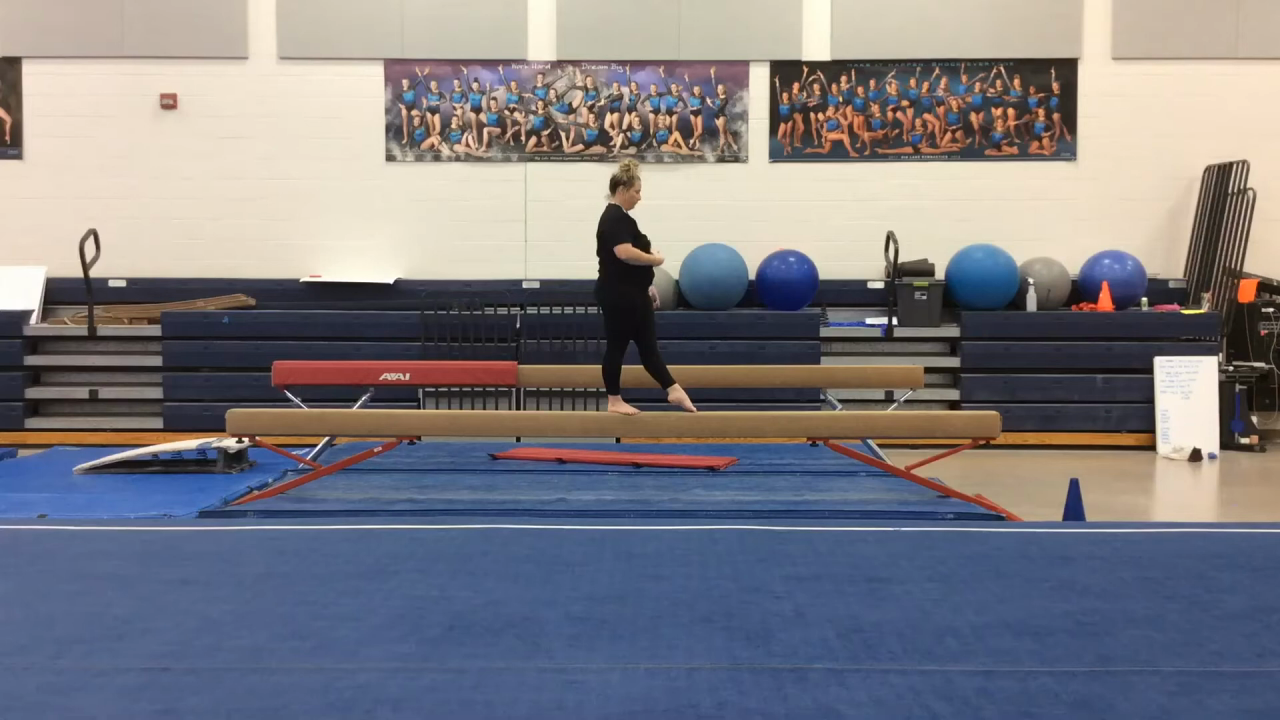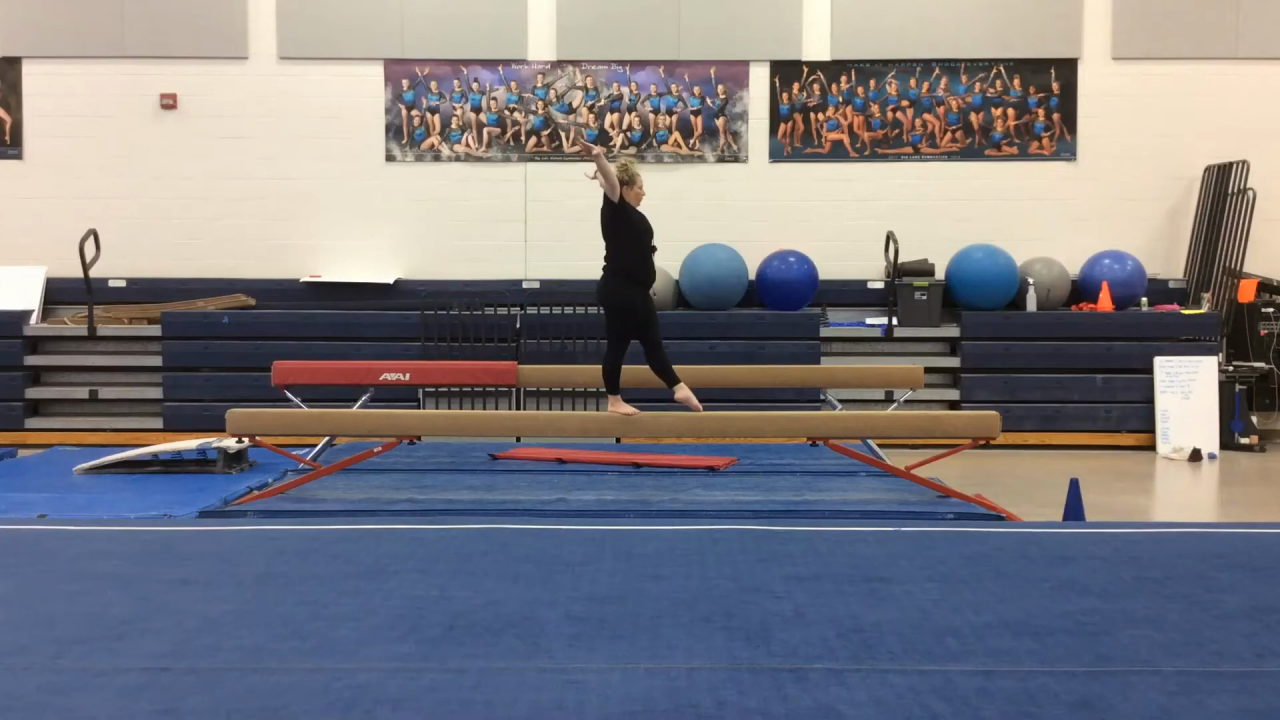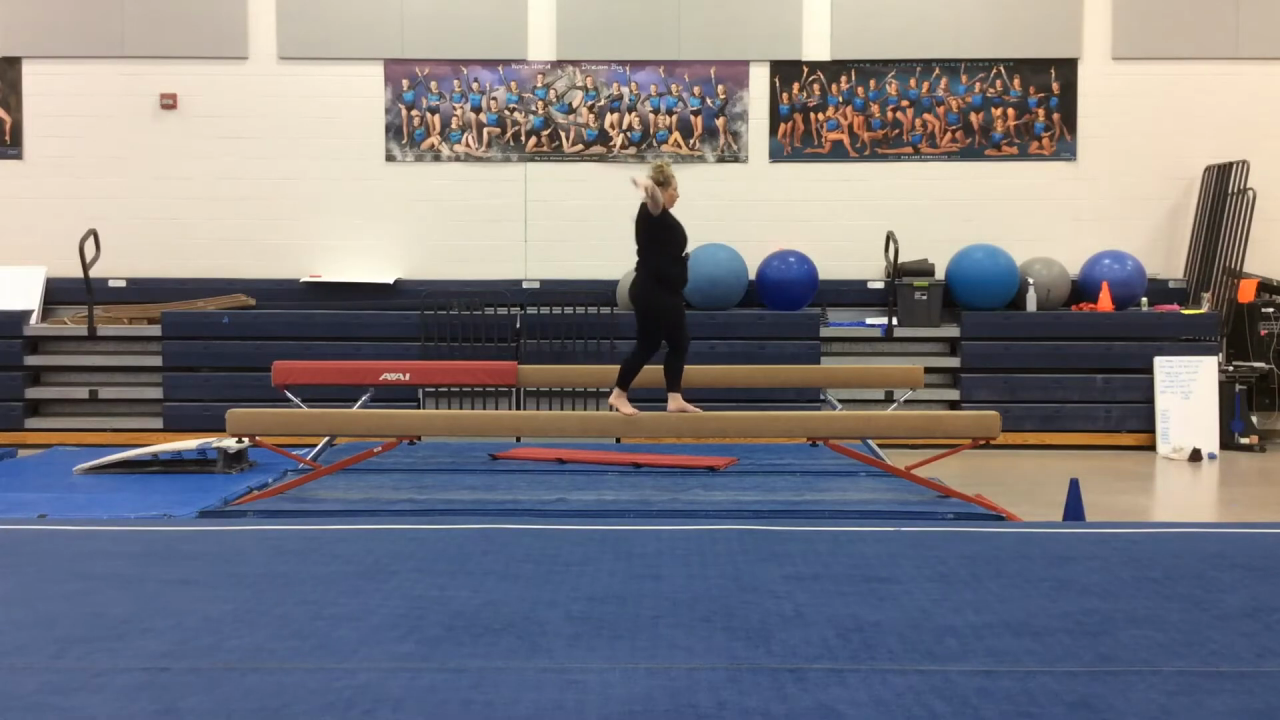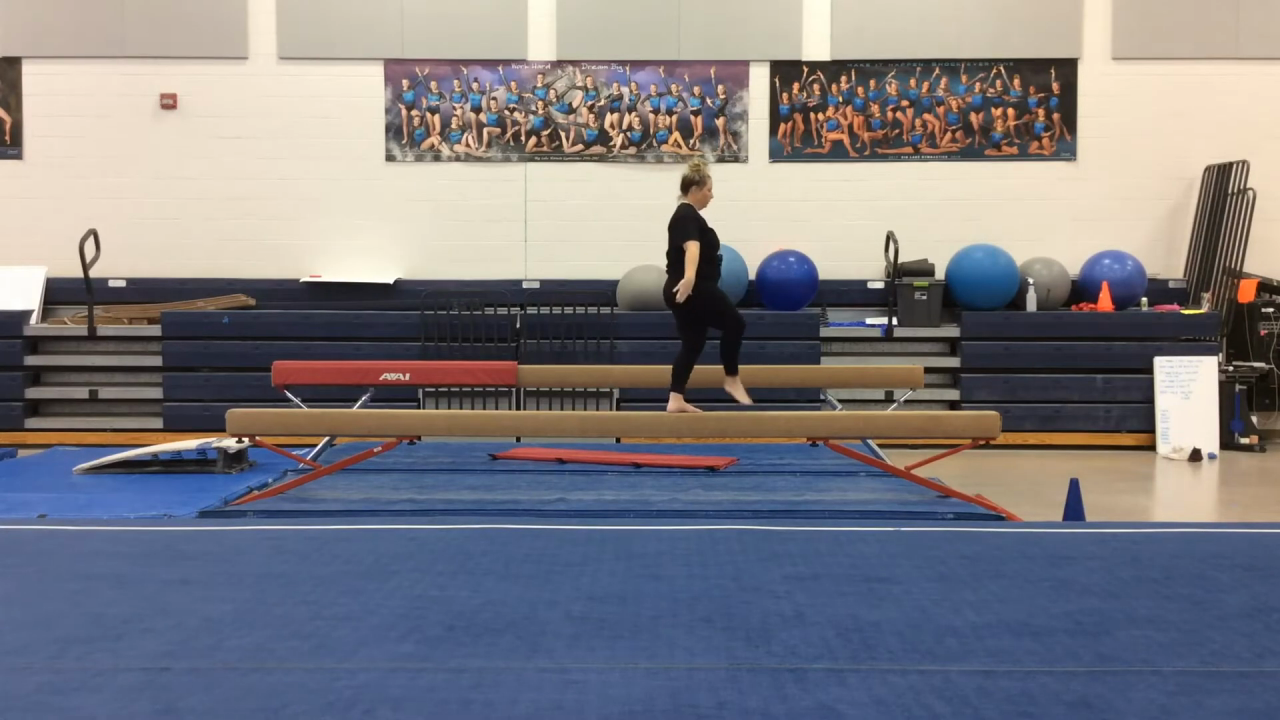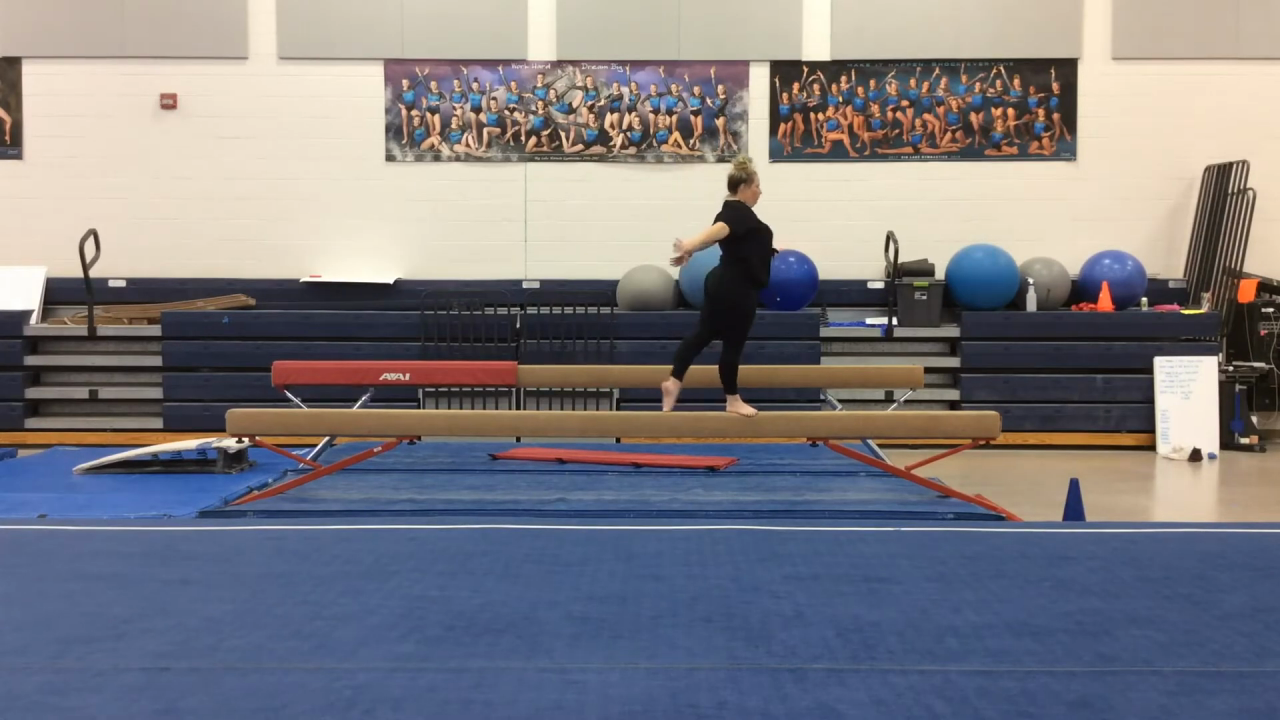
dt=1s
person 1, frame 1
left shoulder: (621, 217)
right shoulder: (614, 218)
right elbow: (625, 253)
left wrist: (647, 287)
right wrist: (655, 260)
left hip: (633, 295)
right hip: (617, 296)
left knee: (648, 346)
right knee: (617, 346)
left ankle: (674, 391)
right ankle: (614, 401)
person 1, frame 2
left shoulder: (628, 212)
right shoulder: (615, 210)
left elbow: (610, 182)
right elbow: (611, 184)
left wrist: (601, 173)
right wrist: (598, 158)
left hip: (637, 292)
right hip: (618, 290)
left knee: (653, 342)
right knee: (617, 345)
left ankle: (680, 389)
right ankle: (614, 401)
person 1, frame 3
left shoulder: (661, 215)
right shoulder: (652, 212)
right elbow: (654, 199)
left wrist: (651, 187)
right wrist: (648, 186)
left hip: (665, 292)
right hip: (651, 292)
left knee: (679, 343)
right knee: (647, 346)
left ankle: (675, 399)
right ankle: (618, 395)
person 1, frame 4
left shoulder: (686, 215)
right shoulder: (687, 216)
right elbow: (692, 247)
right wrist: (690, 277)
left hip: (685, 291)
right hip: (692, 290)
left knee: (692, 344)
right knee: (734, 324)
left ankle: (676, 400)
right ankle: (732, 380)
person 1, frame 5
left shoulder: (733, 210)
right shoulder: (738, 212)
left elbow: (717, 234)
right elbow: (718, 230)
left wrist: (687, 253)
right wrist: (691, 244)
left hip: (722, 284)
right hip: (737, 289)
left knee: (703, 333)
right knee: (733, 344)
left ankle: (673, 382)
right ankle: (733, 400)
